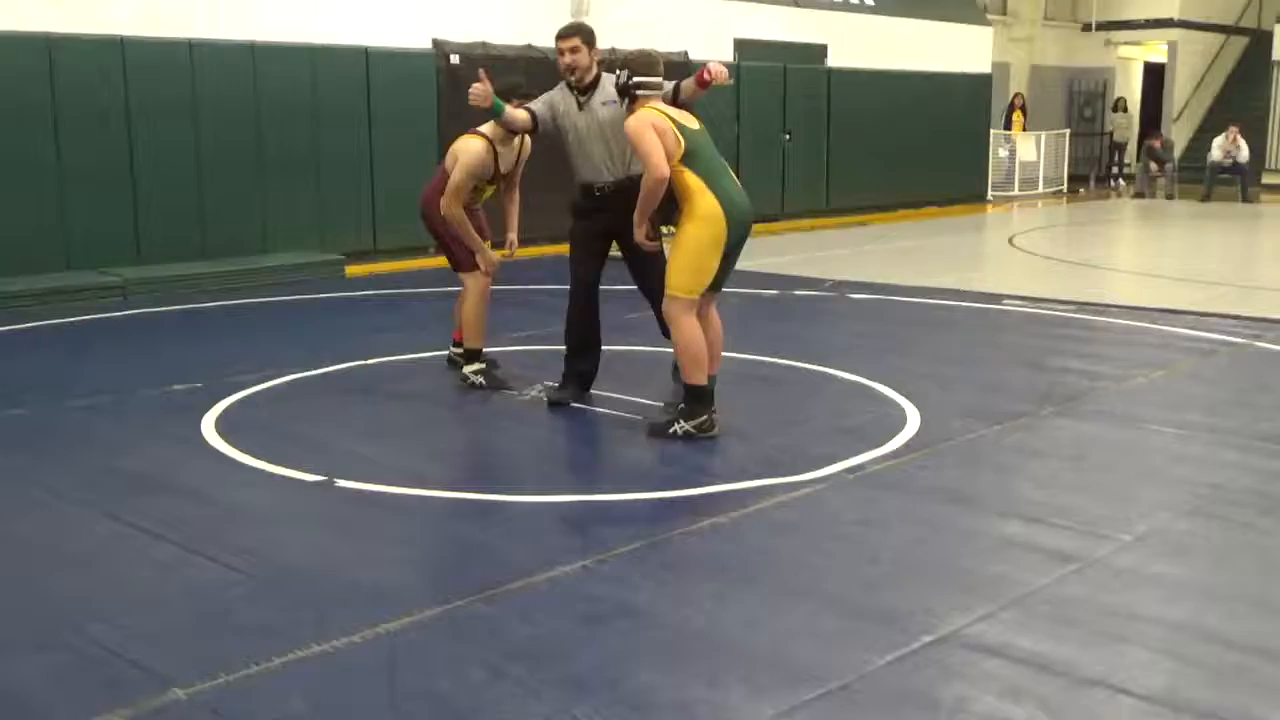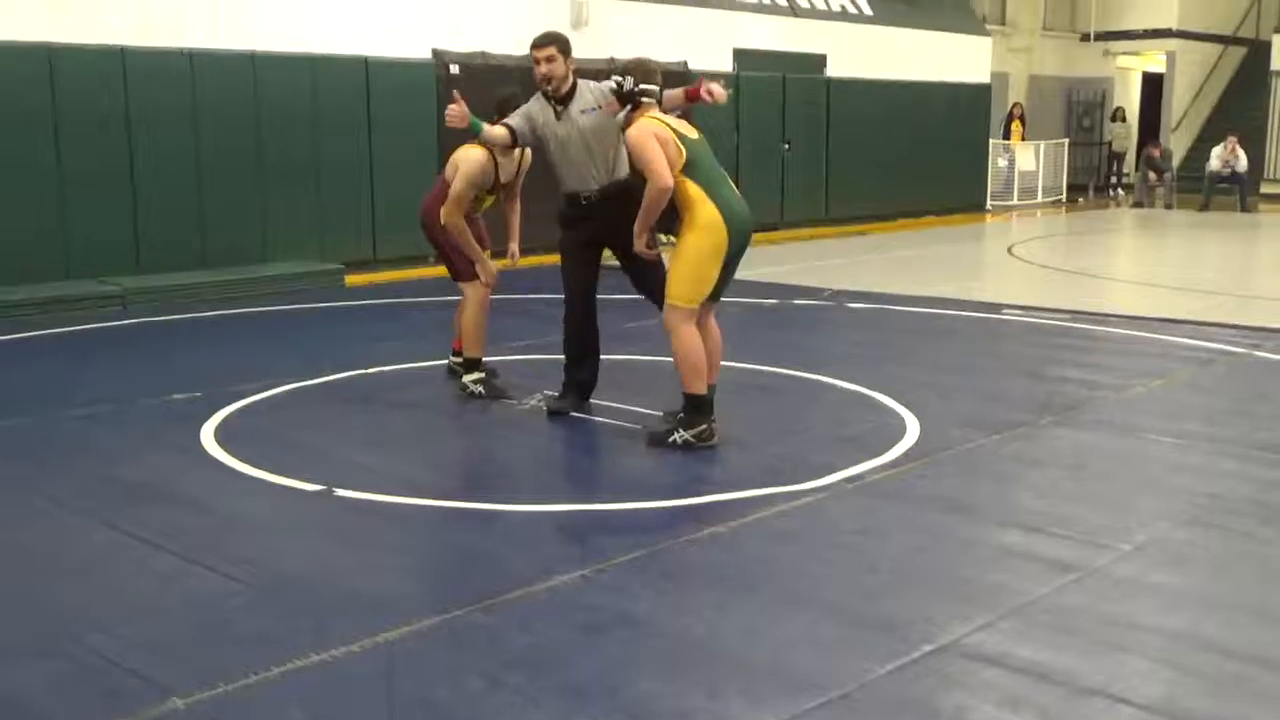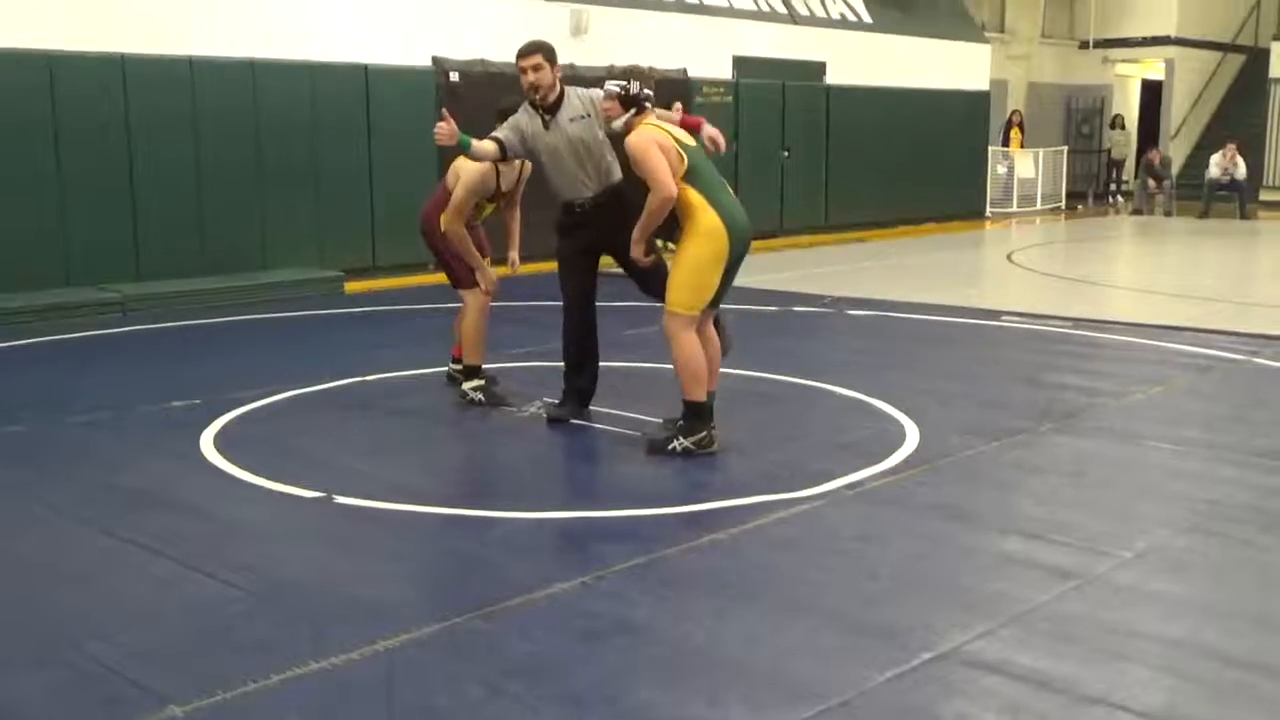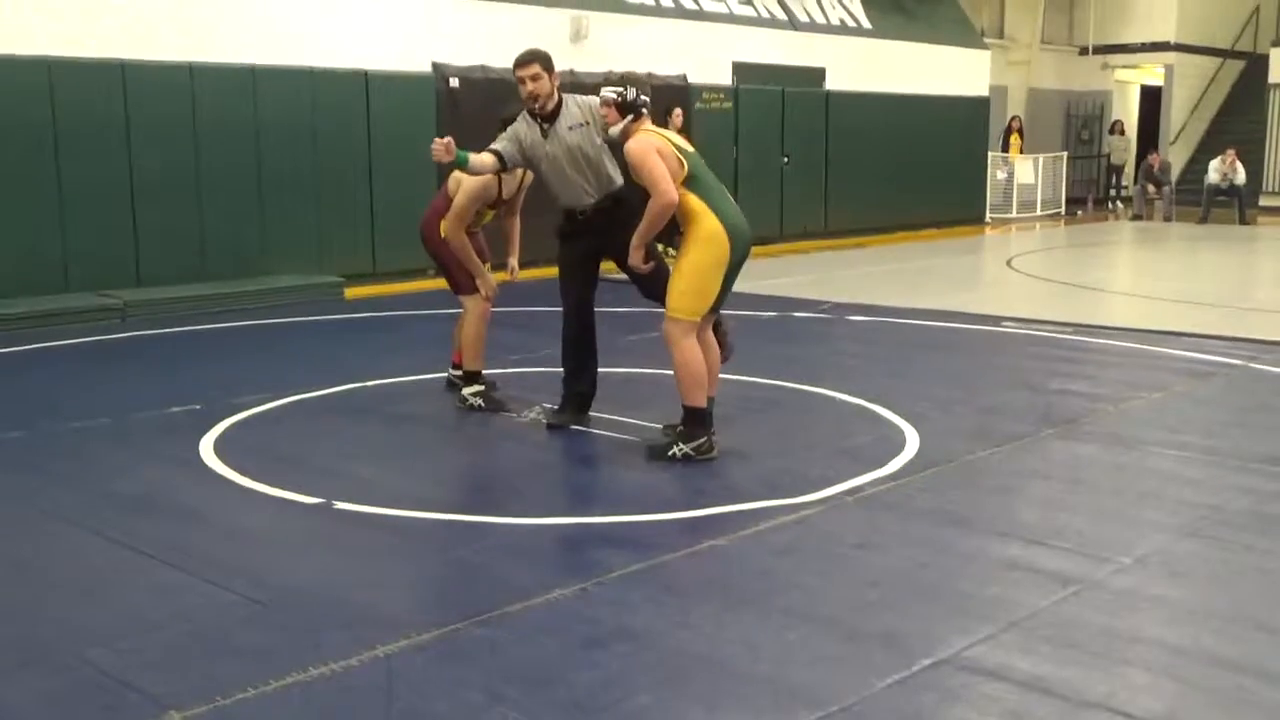
dt=0.2s
person 1, frame 1
right shoulder: (555, 101)
left elbow: (679, 94)
right elbow: (521, 119)
left wrist: (705, 75)
right wrist: (493, 104)
left hip: (632, 198)
right hip: (590, 204)
left knee: (654, 283)
right knee: (582, 292)
right ankle: (577, 379)
person 1, frame 2
left shoulder: (604, 95)
right shoulder: (534, 112)
left elbow: (657, 101)
right elbow: (501, 135)
left wrist: (698, 91)
right wrist: (471, 125)
left hip: (620, 203)
right hip: (577, 213)
left knee: (652, 283)
right knee: (577, 302)
right ankle: (577, 388)
person 1, frame 3
left shoulder: (591, 101)
right shoulder: (522, 124)
right elbow: (490, 149)
left wrist: (698, 126)
right wrist: (459, 142)
left hip: (615, 209)
right hip: (574, 220)
left knee: (655, 282)
right knee: (576, 309)
right ankle: (576, 396)
person 1, frame 4
left shoulder: (589, 108)
right shoulder: (520, 133)
right elbow: (488, 161)
right wrist: (456, 159)
left hip: (618, 213)
right hip: (576, 226)
left knee: (658, 286)
right knee: (575, 314)
left ankle: (709, 327)
right ankle: (575, 403)
person 2, frame 1
left shoulder: (638, 121)
right shoulder: (681, 115)
left elbow: (658, 173)
left wrist: (640, 220)
left hip: (709, 214)
right hip: (737, 208)
left knee: (677, 308)
right knee: (702, 305)
left ankle: (698, 414)
right ankle: (703, 400)
person 2, frame 2
left shoulder: (638, 131)
right shoulder: (676, 123)
left elbow: (662, 183)
left wrist: (640, 230)
left hip: (709, 222)
right hip: (736, 217)
left knee: (678, 317)
right knee: (700, 314)
left ankle: (697, 423)
right ankle: (702, 410)
person 2, frame 3
left shoulder: (639, 138)
right shoulder: (669, 129)
left elbow: (666, 192)
left wrist: (638, 237)
left hip: (710, 229)
right hip: (734, 224)
left knee: (678, 324)
right knee: (699, 321)
left ankle: (696, 430)
right ankle: (701, 417)
person 2, frame 4
left shoulder: (638, 145)
right shoulder: (666, 136)
left elbow: (667, 198)
left wrist: (638, 243)
left hip: (710, 235)
right hip: (733, 229)
left knee: (678, 330)
right knee: (698, 326)
left ankle: (697, 437)
right ankle: (700, 423)
person 3, frame 1
left shoulder: (523, 144)
right shoulder: (476, 149)
left elbow: (511, 188)
right elbow: (451, 206)
left wrist: (511, 230)
right wrist: (481, 250)
left hip: (469, 205)
right hip: (441, 207)
left knee: (478, 279)
right knee: (479, 281)
left ankle: (459, 350)
right ankle: (473, 367)
person 3, frame 2
left shoulder: (523, 155)
right shoulder: (477, 159)
left elbow: (511, 198)
right elbow: (451, 216)
left wrist: (513, 240)
right wrist: (480, 260)
left hip: (468, 214)
right hip: (442, 216)
left knee: (476, 289)
right knee: (479, 290)
left ankle: (458, 359)
right ankle: (472, 376)
person 3, frame 3
left shoulder: (524, 165)
right shoulder: (480, 167)
left elbow: (512, 206)
right elbow: (453, 223)
left wrist: (513, 248)
right wrist: (481, 268)
left hip: (468, 222)
right hip: (442, 223)
left knee: (477, 297)
right knee: (479, 298)
left ankle: (458, 366)
right ankle: (471, 383)
person 3, frame 4
left shoulder: (525, 173)
right shoulder: (482, 175)
left elbow: (511, 213)
right elbow: (453, 230)
left wrist: (512, 255)
right wrist: (481, 274)
left hip: (467, 228)
right hip: (441, 229)
left knee: (479, 302)
right knee: (479, 304)
left ankle: (458, 371)
right ankle: (471, 389)
